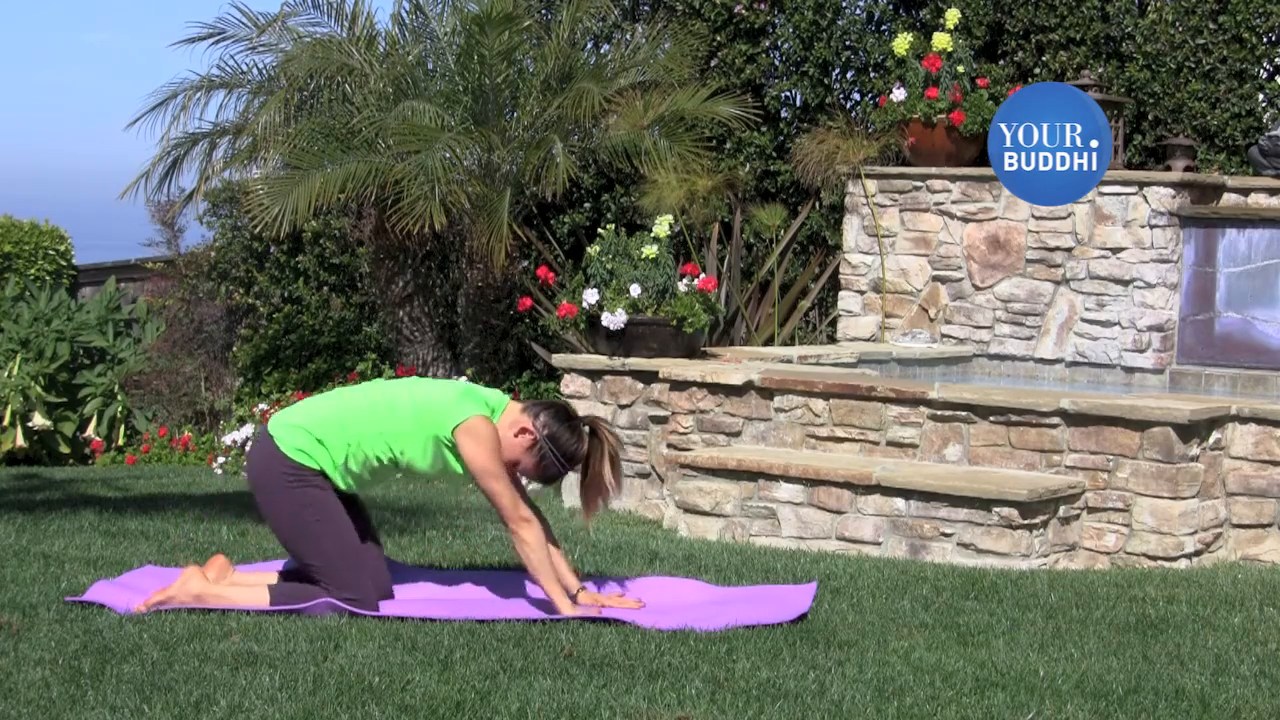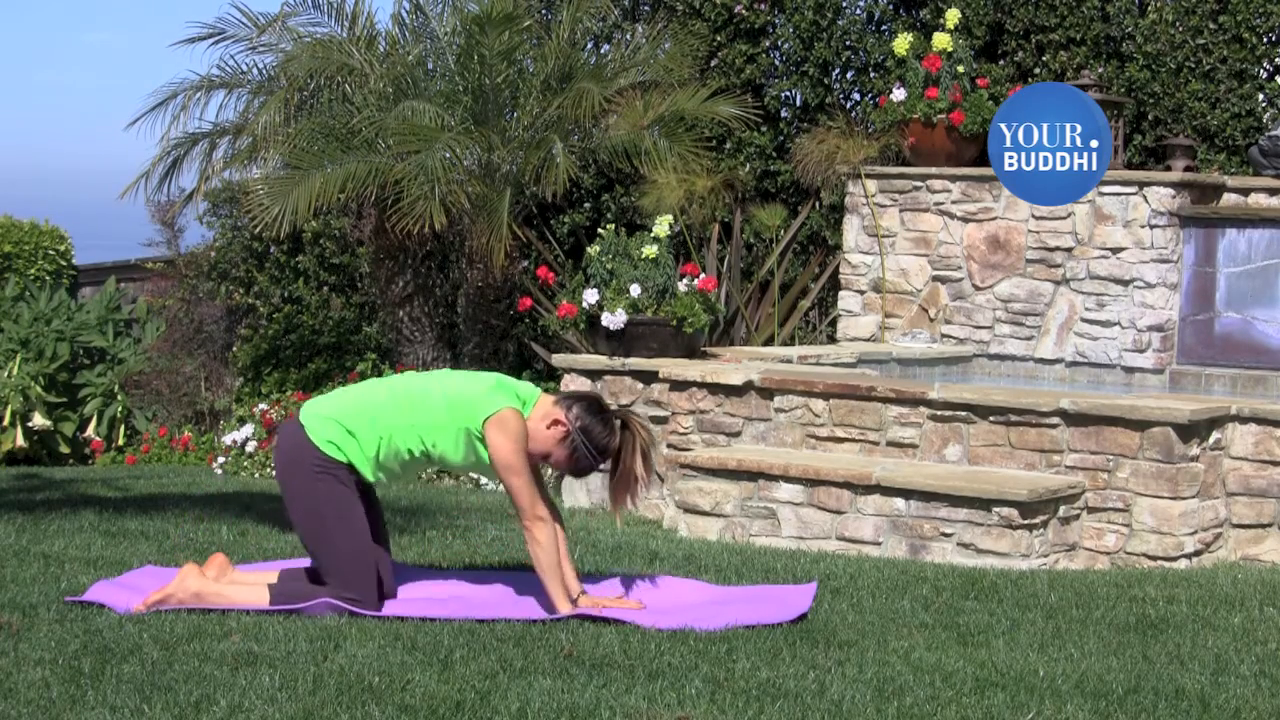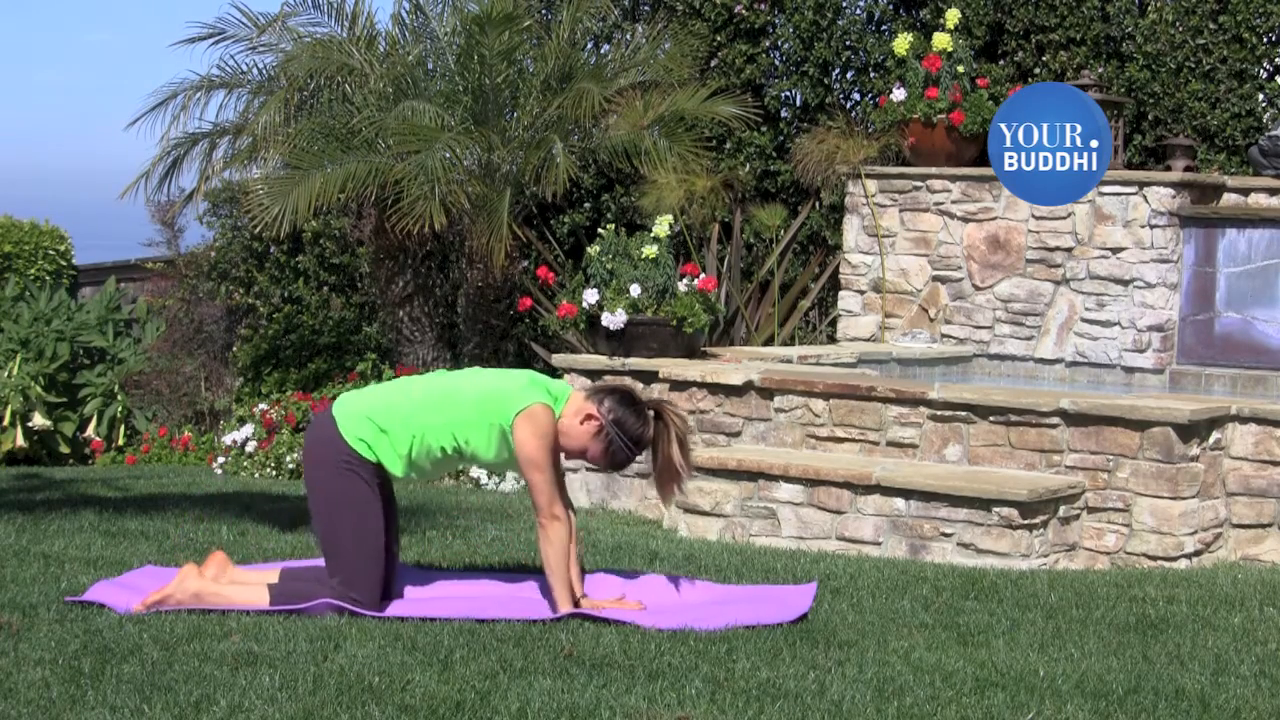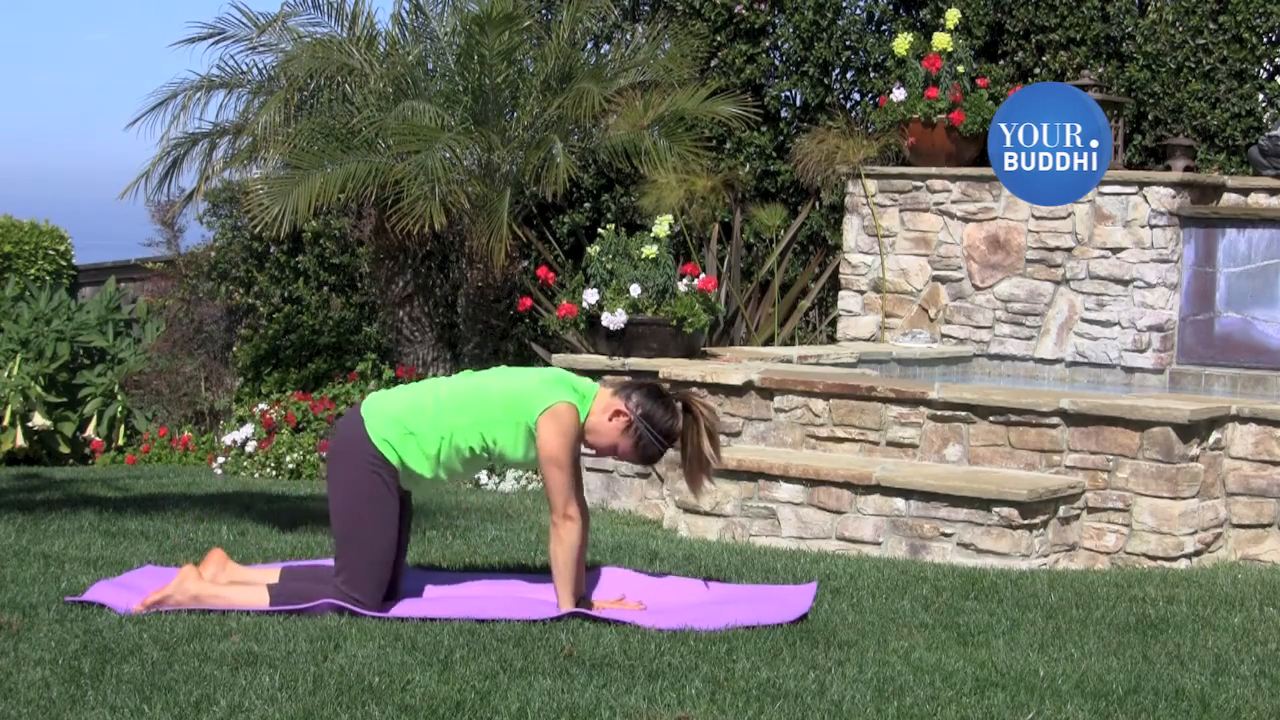
dt=0.2s
person 1, frame 1
left shoulder: (499, 415)
right shoulder: (477, 426)
left elbow: (530, 516)
right elbow: (519, 523)
left wrist: (575, 591)
right wrist: (564, 606)
left hip: (308, 455)
right hip: (287, 460)
left knee: (375, 586)
right knee: (355, 600)
left ankle: (228, 576)
right ankle: (203, 593)
person 1, frame 2
left shoulder: (525, 407)
right shoulder: (508, 419)
left elbow: (546, 515)
right elbow: (536, 521)
left wrist: (574, 594)
right wrist: (564, 608)
left hip: (333, 447)
right hip: (316, 449)
left knee: (373, 586)
right knee: (356, 599)
left ankle: (226, 575)
right ankle: (200, 591)
person 1, frame 3
left shoulder: (549, 403)
right shoulder: (537, 415)
left elbow: (561, 511)
right elbow: (551, 519)
left wrist: (576, 594)
right wrist: (563, 609)
left hip: (358, 443)
right hip: (345, 445)
left knee: (375, 587)
right knee: (357, 599)
left ankle: (228, 573)
right ankle: (201, 592)
person 1, frame 4
left shoulder: (572, 401)
right shoulder: (563, 412)
left elbow: (575, 511)
right elbow: (565, 518)
left wrist: (577, 594)
right wrist: (566, 607)
left hip: (382, 444)
right hip: (371, 447)
left knee: (376, 585)
right knee: (359, 598)
left ankle: (231, 572)
right ankle: (199, 593)
